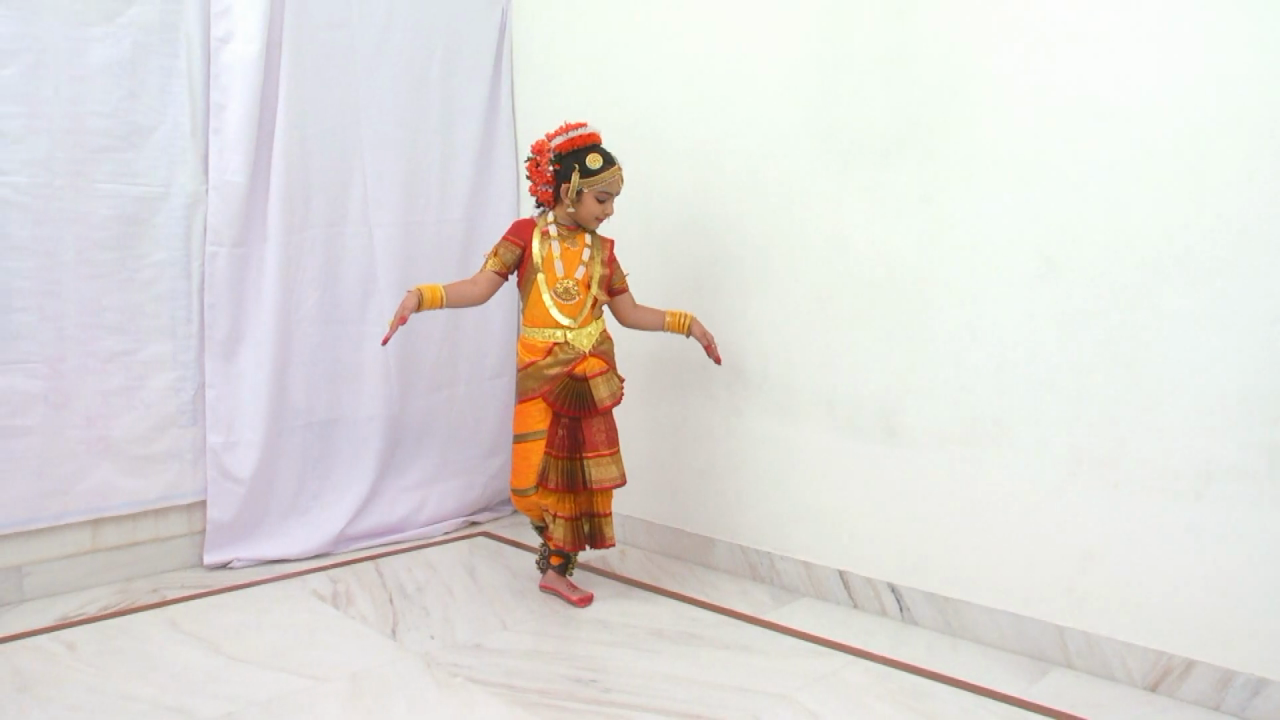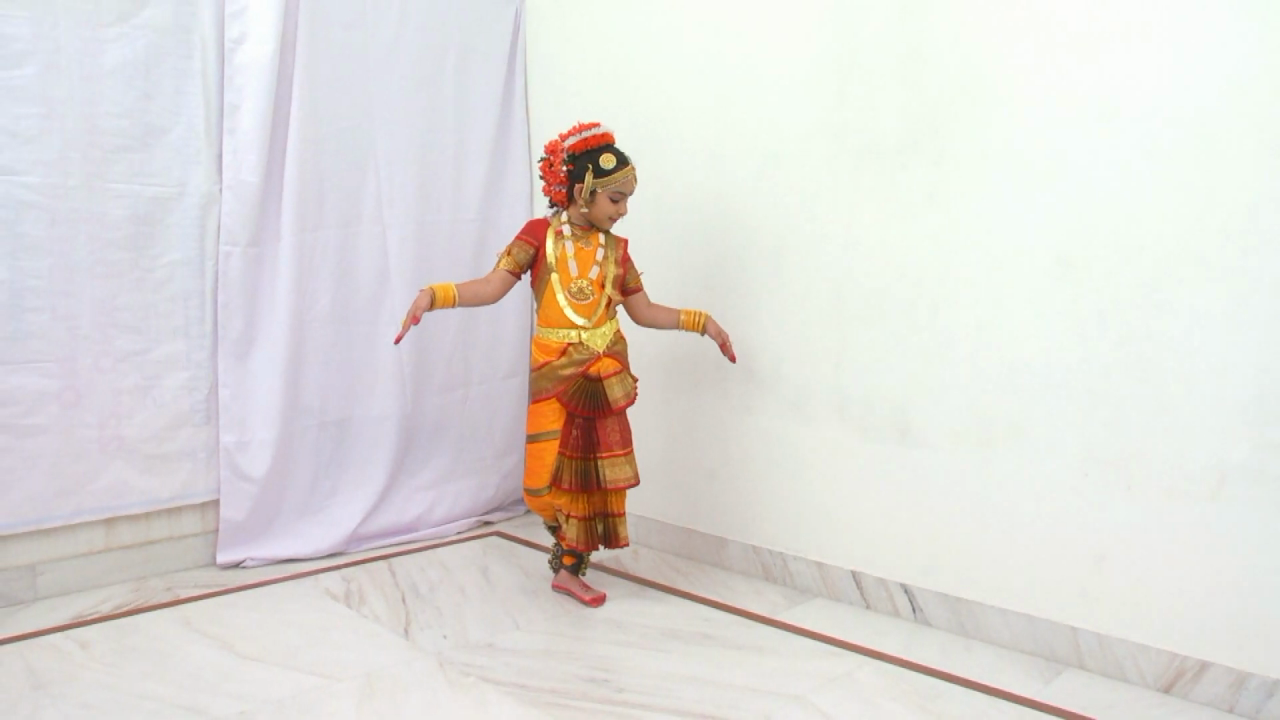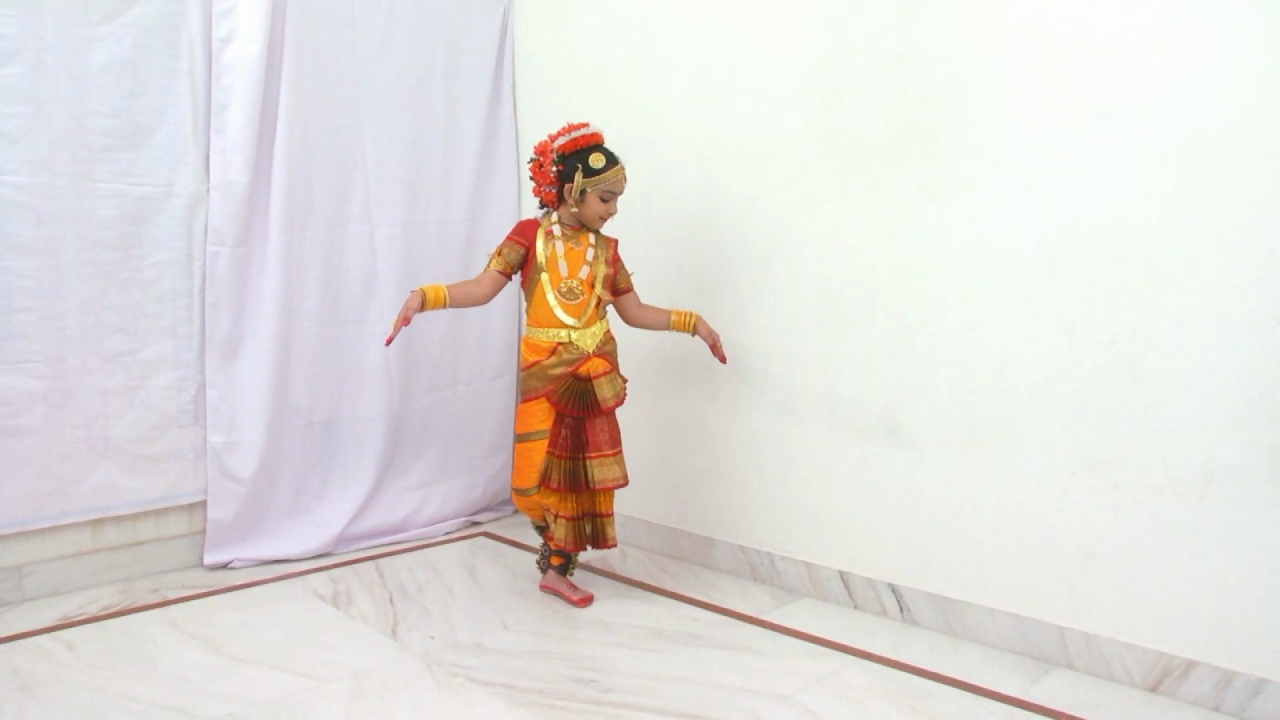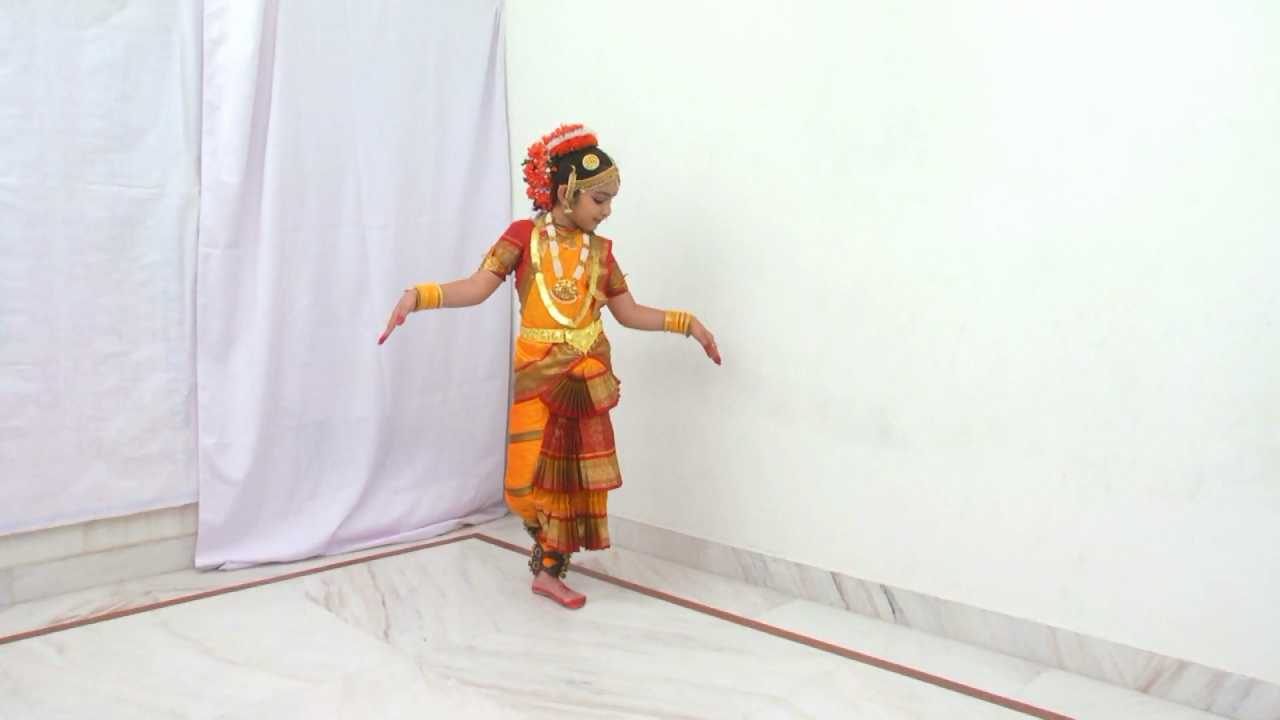
dt=1s
person 1, frame 1
left shoulder: (601, 250)
right shoulder: (526, 234)
left elbow: (629, 313)
right elbow: (479, 288)
left wrist: (686, 323)
right wrist: (421, 295)
left hip: (589, 376)
right hip: (541, 374)
left knee: (579, 473)
right knee: (539, 475)
left ankle: (556, 568)
right ankle: (556, 555)
person 1, frame 2
left shoulder: (616, 248)
right shoulder: (540, 234)
left elbow: (644, 312)
right elbow: (492, 287)
left wrist: (701, 321)
right wrist: (433, 294)
left hip: (603, 376)
right hip: (555, 373)
left knee: (593, 473)
right knee: (551, 474)
left ankle: (569, 568)
right ankle: (568, 557)
person 1, frame 3
left shoulder: (606, 249)
right shoulder: (530, 234)
left elbow: (635, 312)
right elbow: (483, 288)
left wrist: (692, 322)
right wrist: (425, 296)
left hip: (593, 376)
right hip: (545, 373)
left knee: (582, 473)
right knee: (540, 475)
left ankle: (557, 568)
right ankle: (556, 555)
person 1, frame 4
left shoulder: (600, 250)
right shoulder: (524, 235)
left elbow: (628, 312)
right elbow: (477, 287)
left wrist: (686, 322)
right wrist: (418, 295)
left hip: (586, 377)
right hip: (539, 374)
left knee: (574, 474)
right knee: (534, 474)
left ankle: (549, 569)
right ankle: (547, 561)
